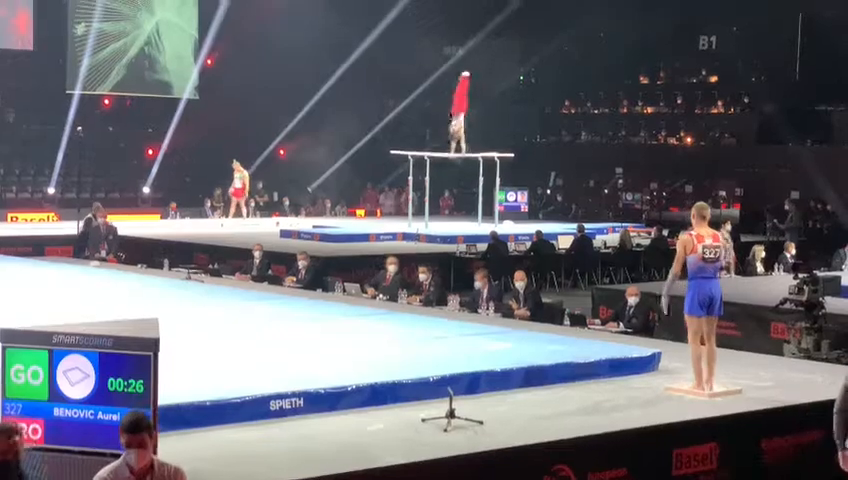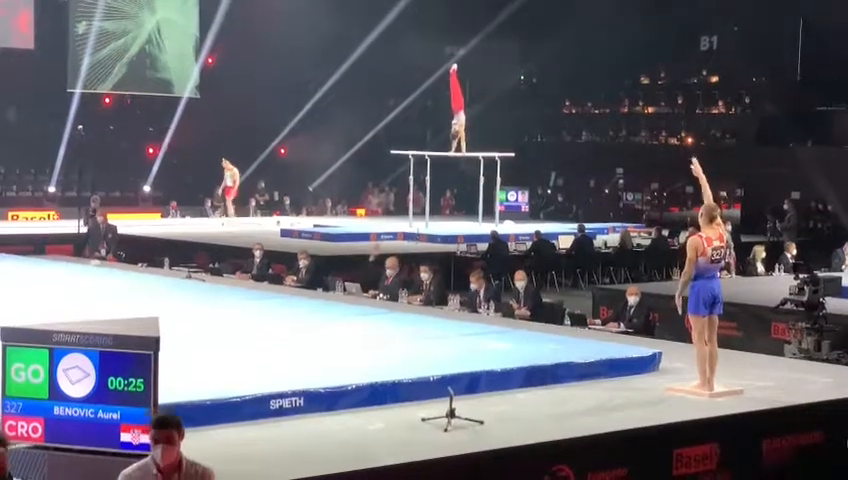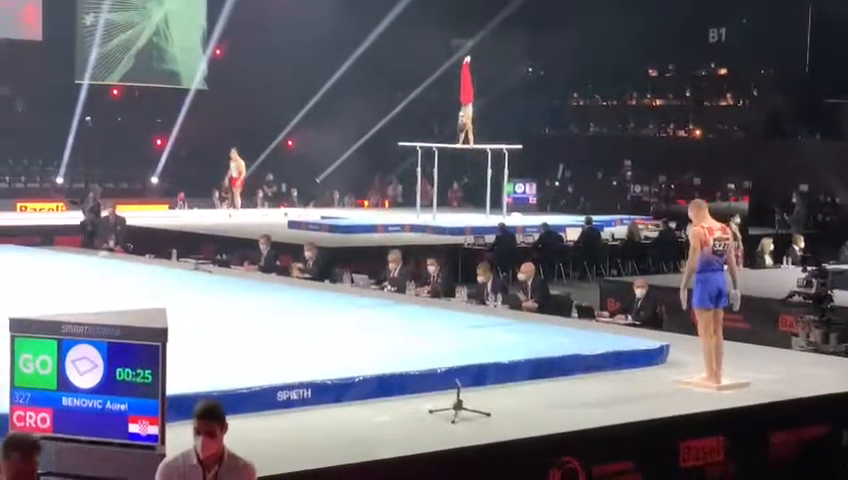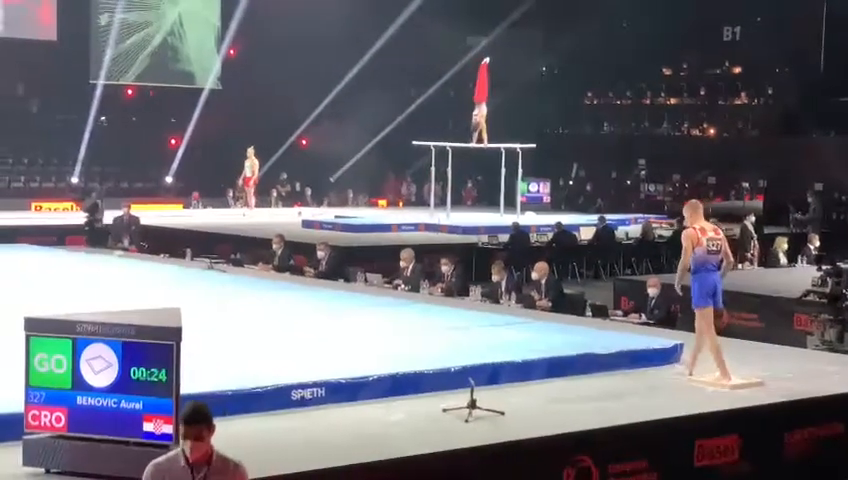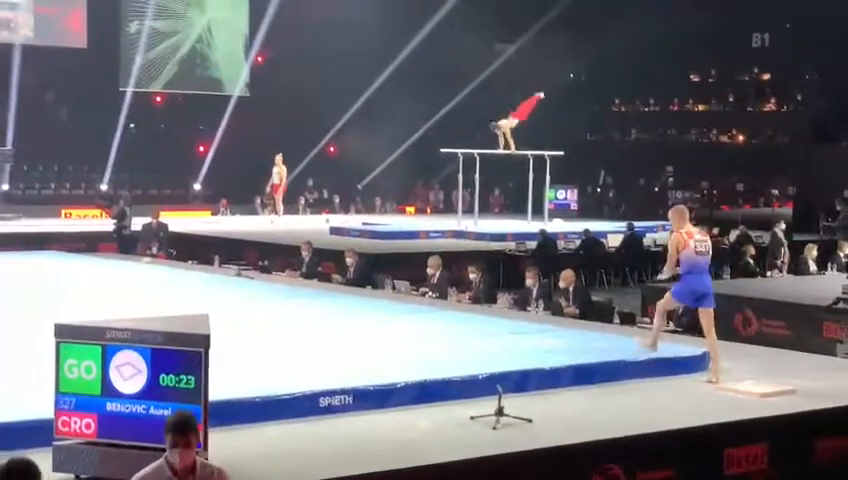
dt=0.7s
person 1, frame 1
left shoulder: (686, 238)
right shoulder: (718, 237)
left elbow: (676, 270)
left wrist: (665, 293)
left hip: (697, 287)
right hip: (715, 287)
left knee: (694, 339)
right knee: (710, 338)
left ankle: (698, 383)
right ankle: (709, 380)
person 1, frame 2
left shoulder: (695, 241)
right shoulder: (722, 233)
left elbow: (689, 273)
right elbow: (711, 203)
left wrist: (678, 293)
right wrist: (701, 176)
left hip: (701, 288)
right hip: (716, 286)
left knee: (699, 339)
right knee: (712, 339)
left ankle: (703, 383)
right ankle: (710, 381)
person 1, frame 3
left shoulder: (697, 231)
right shoulder: (726, 230)
left elbow: (692, 263)
right elbow: (731, 262)
left wrist: (683, 286)
right wrist: (735, 287)
left hip: (705, 280)
right hip: (720, 279)
left knee: (705, 332)
right knee: (717, 331)
left ankle: (710, 376)
right ankle: (718, 374)
person 1, frame 4
left shoulder: (689, 233)
right shoulder: (718, 232)
left elbow: (685, 261)
right elbow: (729, 261)
left wrist: (678, 280)
left hip: (701, 280)
right hip: (715, 279)
left knee: (709, 330)
right knee: (701, 326)
left ankle: (724, 373)
right ankle: (690, 366)
person 1, frame 5
left shoulder: (677, 237)
right shoulder: (704, 235)
left elbow: (670, 266)
left wrist: (665, 274)
right wrist: (677, 270)
left hip: (689, 282)
right hip: (706, 282)
left knee: (660, 308)
right knee: (709, 330)
left ankle: (652, 344)
right ankle: (714, 373)
